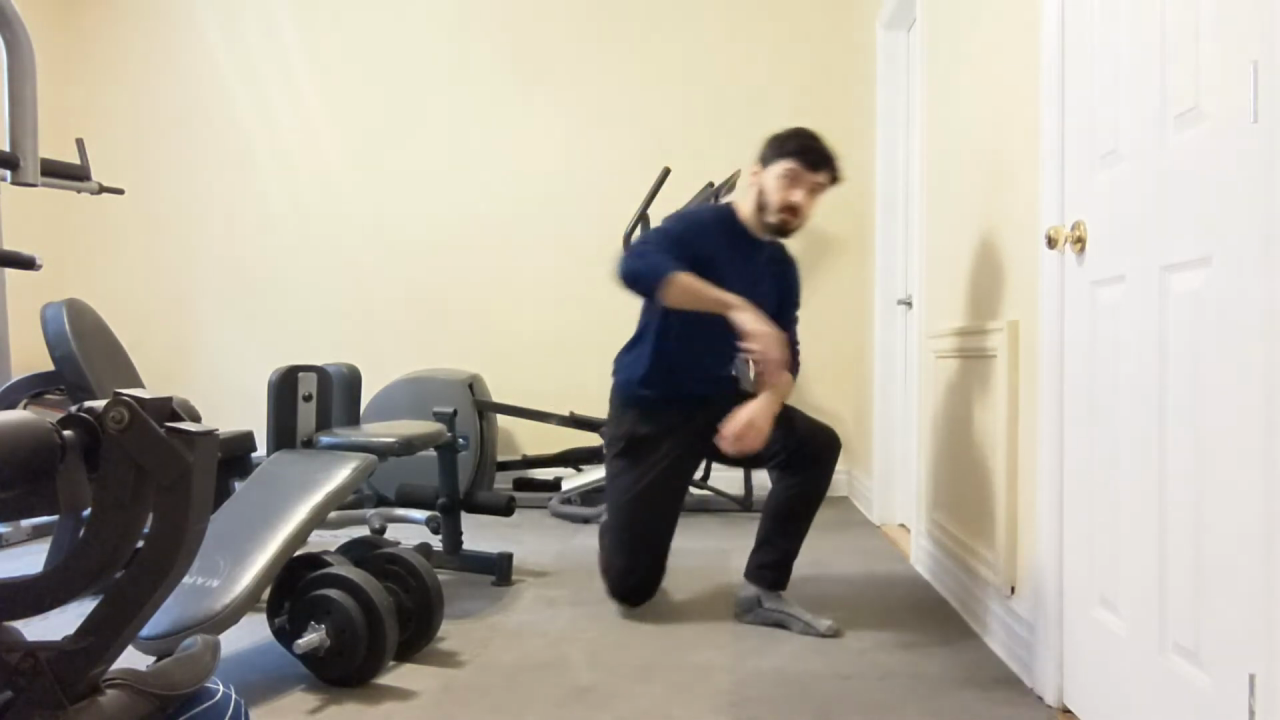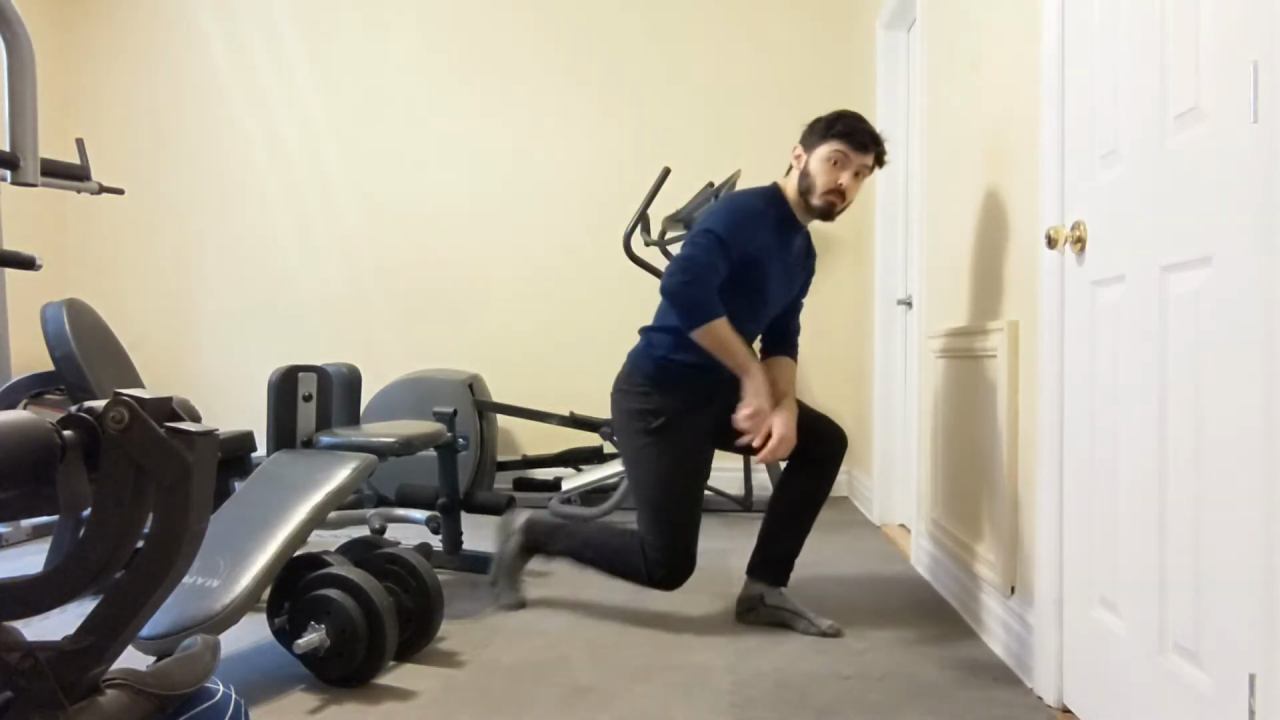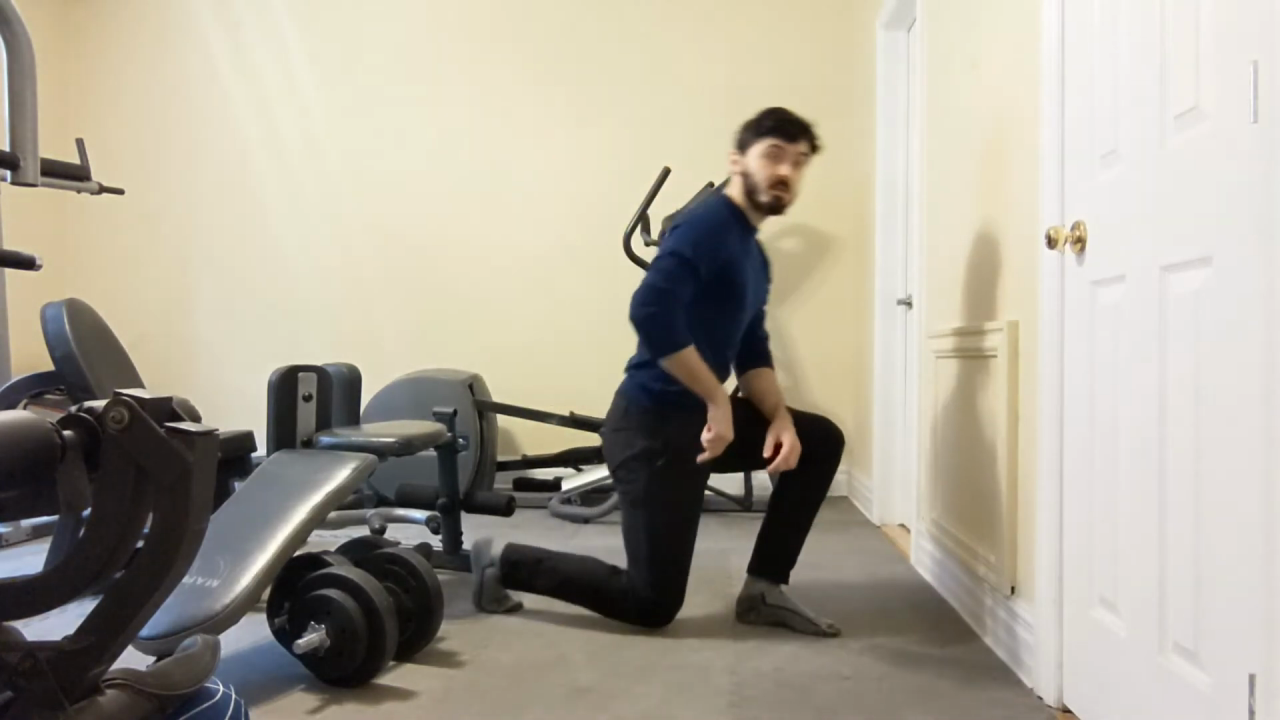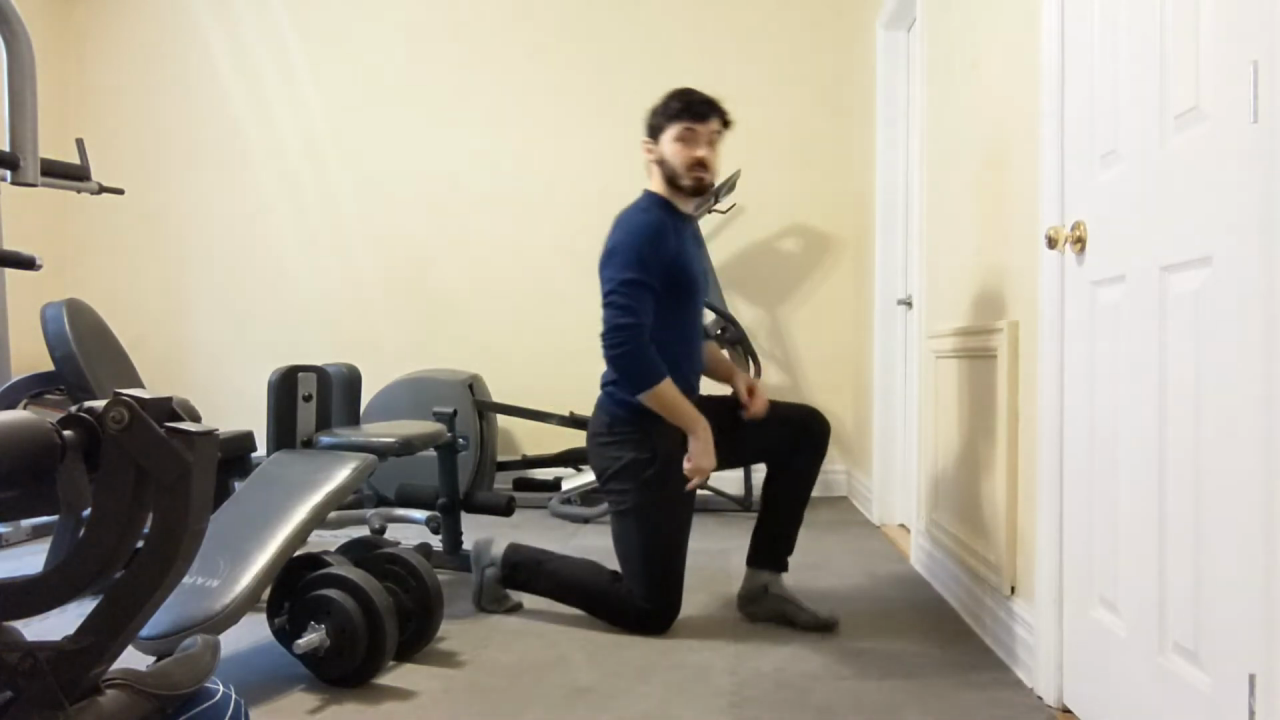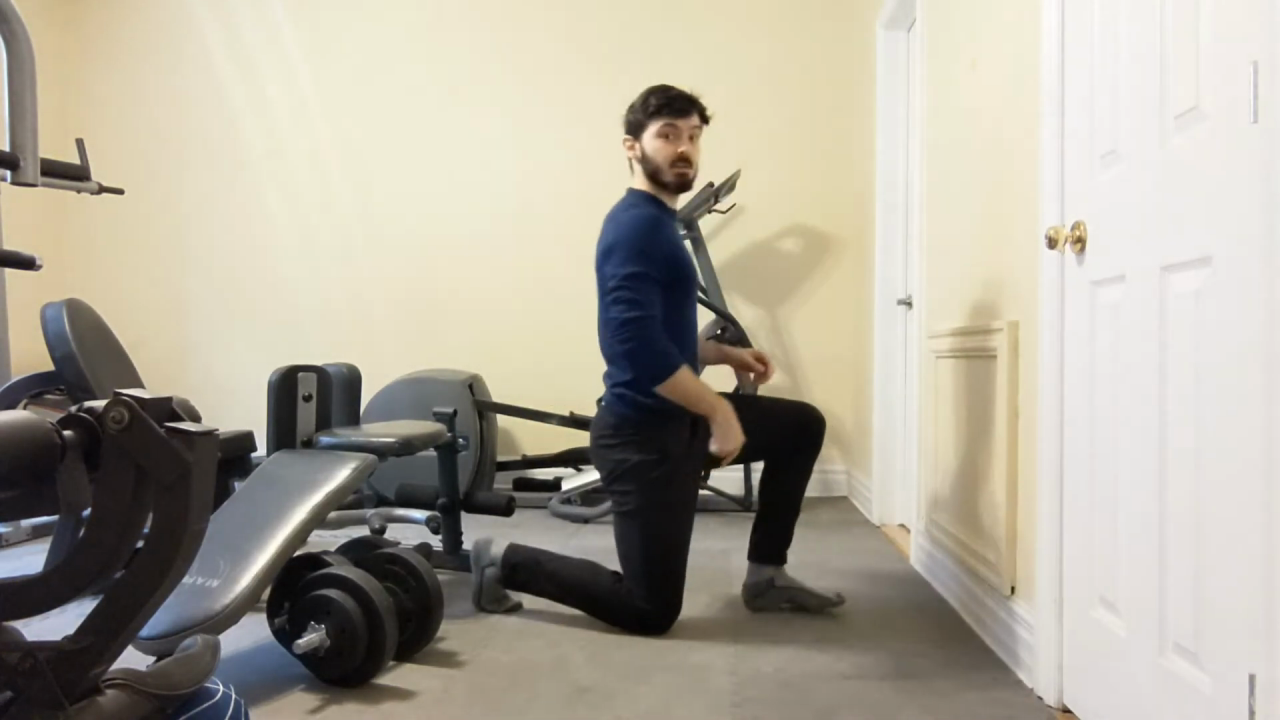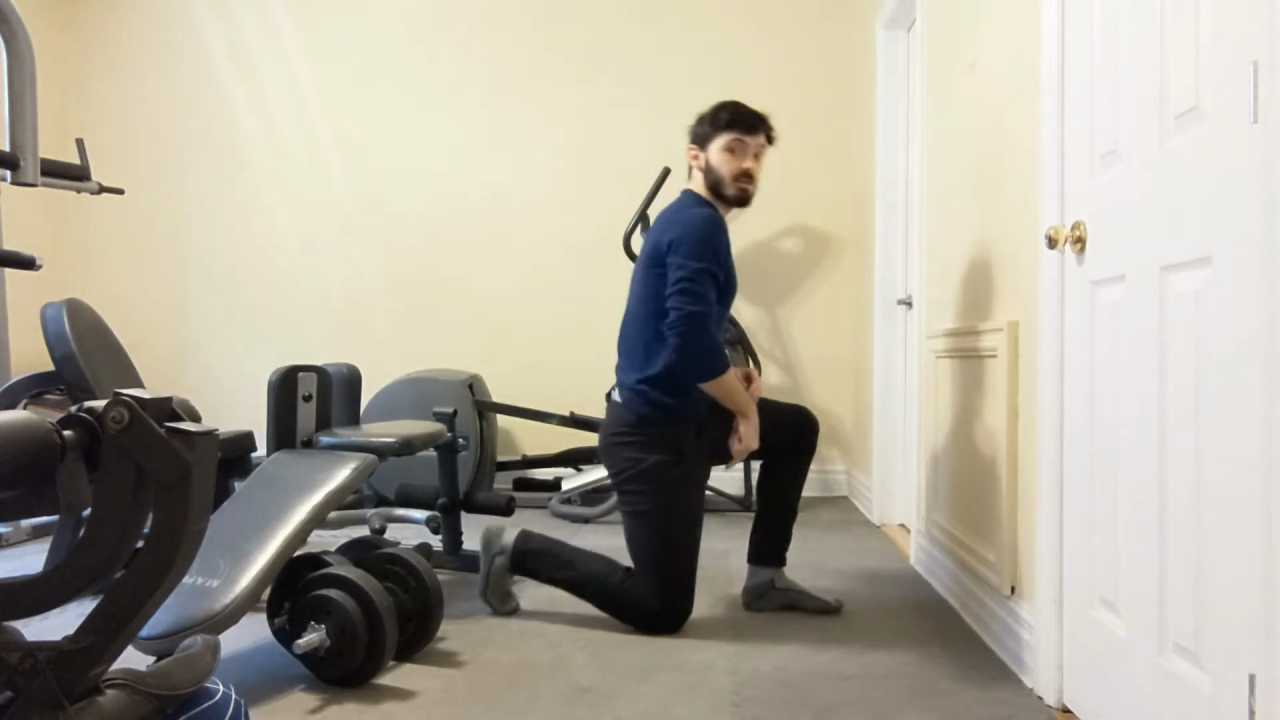
dt=0.3s
person 1, frame 1
left shoulder: (781, 268)
right shoulder: (699, 229)
left elbow: (778, 356)
right elbow: (638, 267)
left wrist: (765, 404)
right wrist: (739, 309)
left hip: (713, 402)
right hip: (644, 413)
left knee: (817, 445)
right knee: (632, 588)
left ankle: (761, 592)
right ankle: (620, 534)
person 1, frame 2
left shoulder: (801, 252)
right shoulder: (742, 213)
left elbow: (781, 341)
right elbow: (683, 287)
left wrist: (786, 407)
right wrist: (749, 375)
left hip: (716, 388)
right hip: (657, 392)
left knee: (823, 441)
right knee: (666, 565)
left ankle: (764, 589)
right ankle: (531, 534)
person 1, frame 3
left shoulder: (755, 257)
right shoulder: (704, 225)
left elbow: (752, 352)
right elbow: (652, 312)
left wrist: (778, 419)
right wrist: (717, 403)
left hip: (695, 414)
right hip: (652, 424)
left knee: (819, 441)
right knee: (653, 601)
left ankle: (763, 590)
right ankle: (504, 561)
person 1, frame 4
left shoulder: (683, 228)
right shoulder: (642, 228)
right elbow: (626, 348)
left wrist: (735, 377)
right wrist: (698, 429)
left hip: (676, 418)
right hip: (637, 434)
left knee: (805, 428)
right knee: (650, 610)
left ankle: (763, 583)
right ankle: (505, 562)
person 1, frame 5
left shoulder: (655, 220)
right shoulder: (637, 224)
right elbow: (638, 345)
left wrist: (728, 354)
right wrist: (718, 413)
left hip: (670, 419)
right hip: (641, 434)
left knee: (802, 424)
right knee: (650, 611)
left ankle: (765, 576)
right ankle: (504, 563)
person 1, frame 6
left shoulder: (685, 220)
right shoulder: (699, 224)
right elbow: (691, 339)
left wrist: (728, 376)
right wrist: (746, 410)
left hip: (673, 415)
right hip: (652, 431)
left knee: (797, 427)
right knee: (662, 609)
left ankle: (764, 578)
right ankle: (518, 548)
